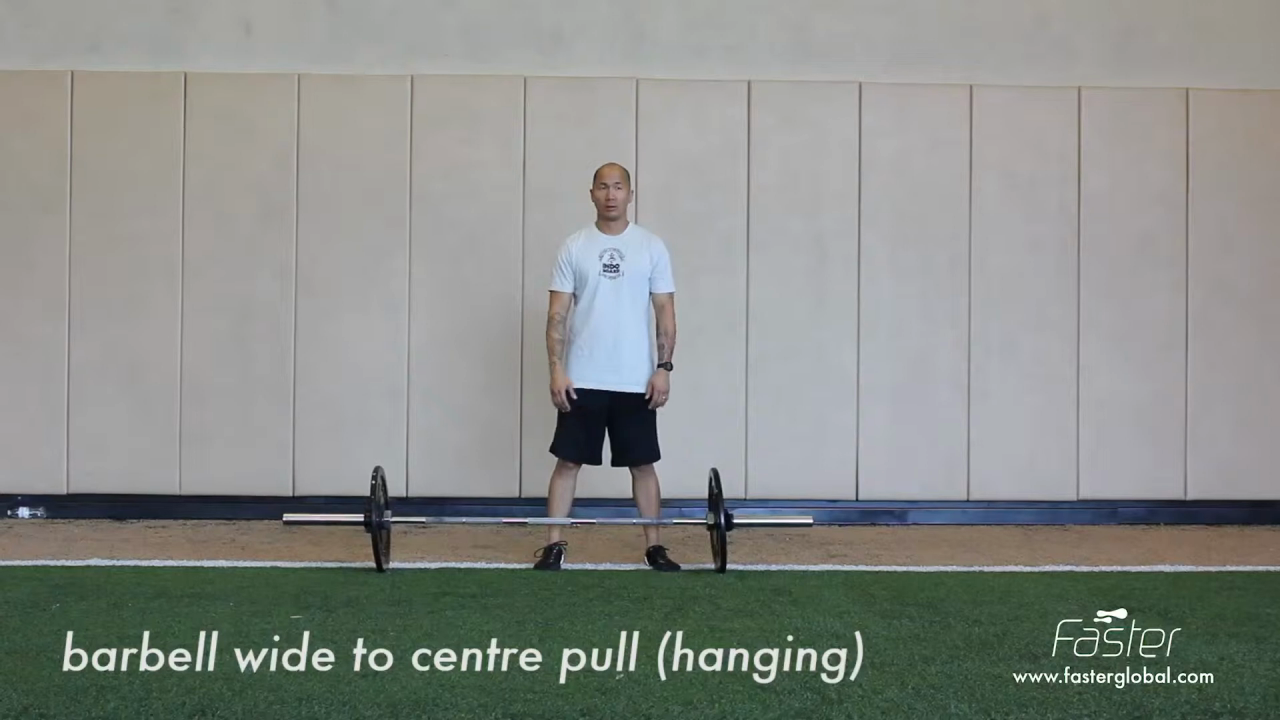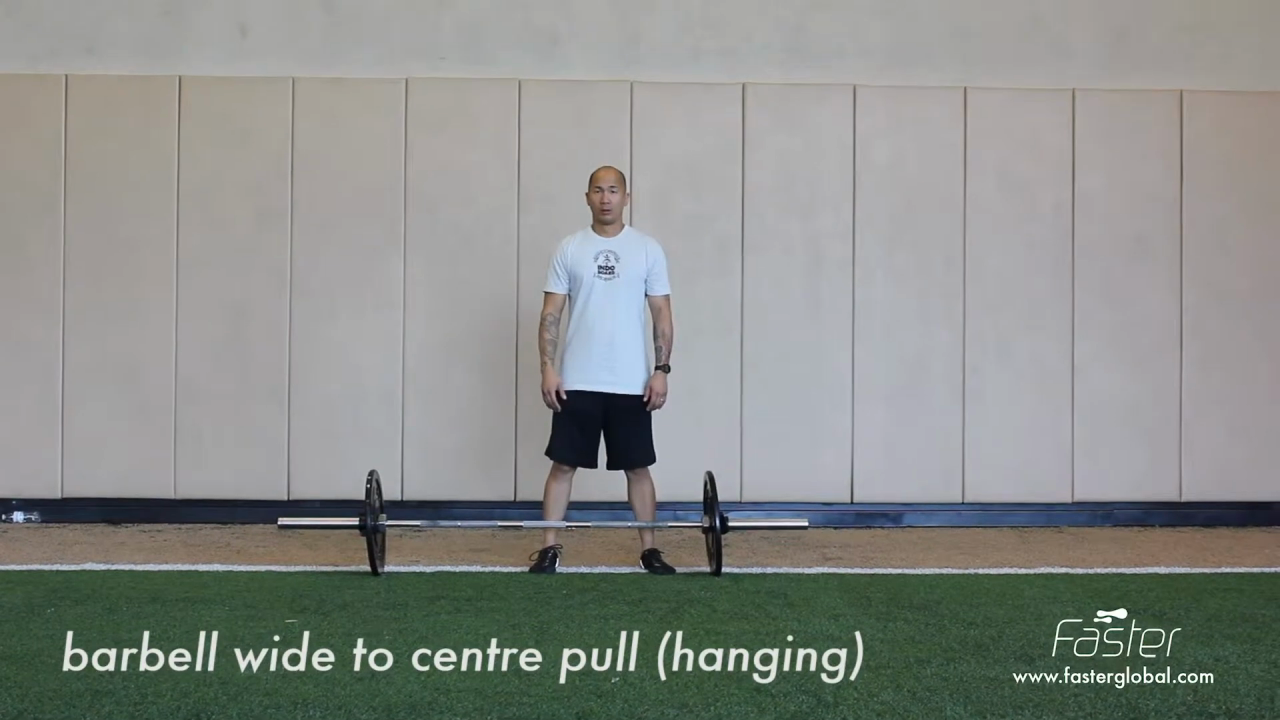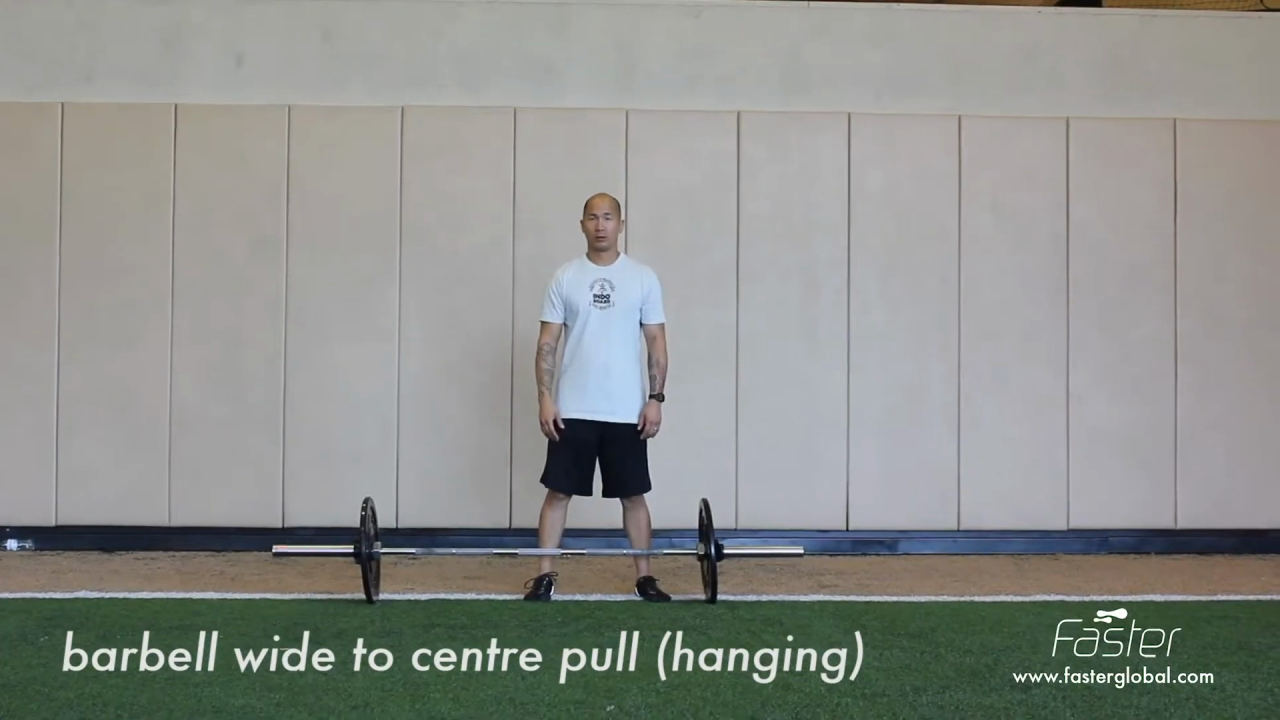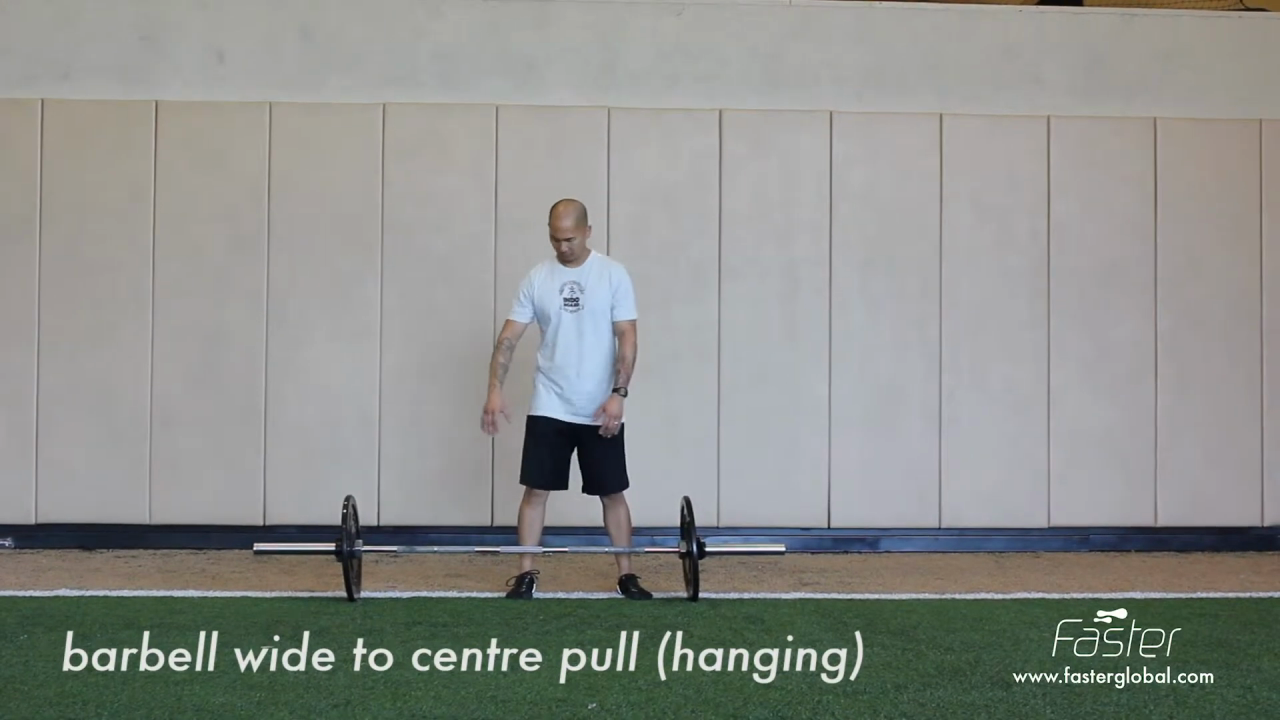
dt=1s
person 1, frame 1
left shoulder: (652, 246)
right shoulder: (574, 246)
left elbow: (665, 312)
right elbow: (558, 313)
left wrist: (664, 368)
right wrist: (556, 369)
left hip: (635, 381)
right hip: (583, 380)
left knee: (643, 463)
right knee: (568, 461)
left ankle: (654, 545)
right ankle: (554, 544)
person 1, frame 2
left shoulder: (647, 248)
right shoulder: (569, 248)
left elbow: (661, 313)
right elbow: (551, 313)
left wrist: (661, 369)
right wrist: (547, 368)
left hip: (631, 383)
right hip: (577, 381)
left knee: (637, 466)
right knee: (563, 463)
left ankle: (649, 548)
right ankle: (549, 547)
person 1, frame 3
left shoulder: (642, 277)
right shoulder: (564, 277)
left elbow: (656, 342)
right elbow: (547, 343)
left wrist: (655, 399)
right wrist: (545, 398)
left hip: (626, 411)
right hip: (573, 410)
left knee: (633, 494)
right knee: (558, 491)
left ankle: (644, 577)
right ankle: (545, 575)
person 1, frame 4
left shoulder: (613, 274)
right shoulder: (537, 277)
left elbow: (627, 338)
right elbow: (508, 337)
left wrist: (619, 395)
right wrist: (495, 390)
left hip: (601, 409)
right hip: (549, 408)
left knee: (612, 492)
right knee: (536, 490)
left ankle: (625, 574)
right ankle: (526, 573)
